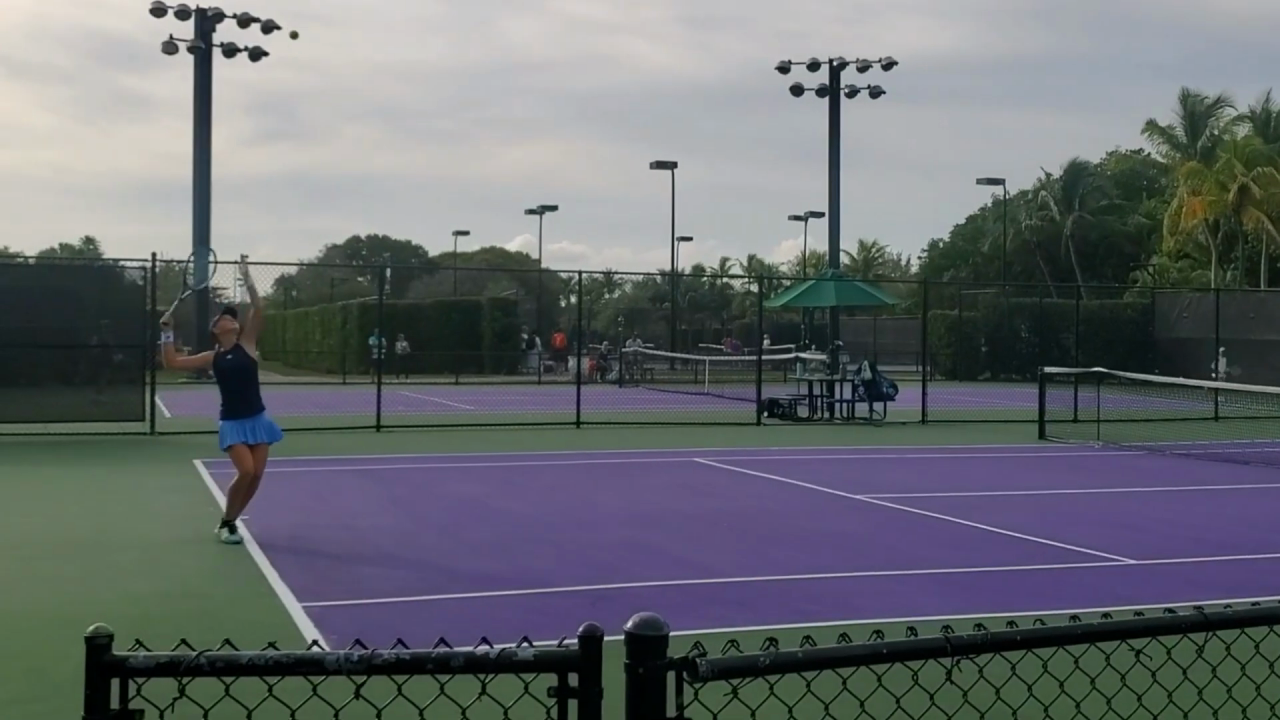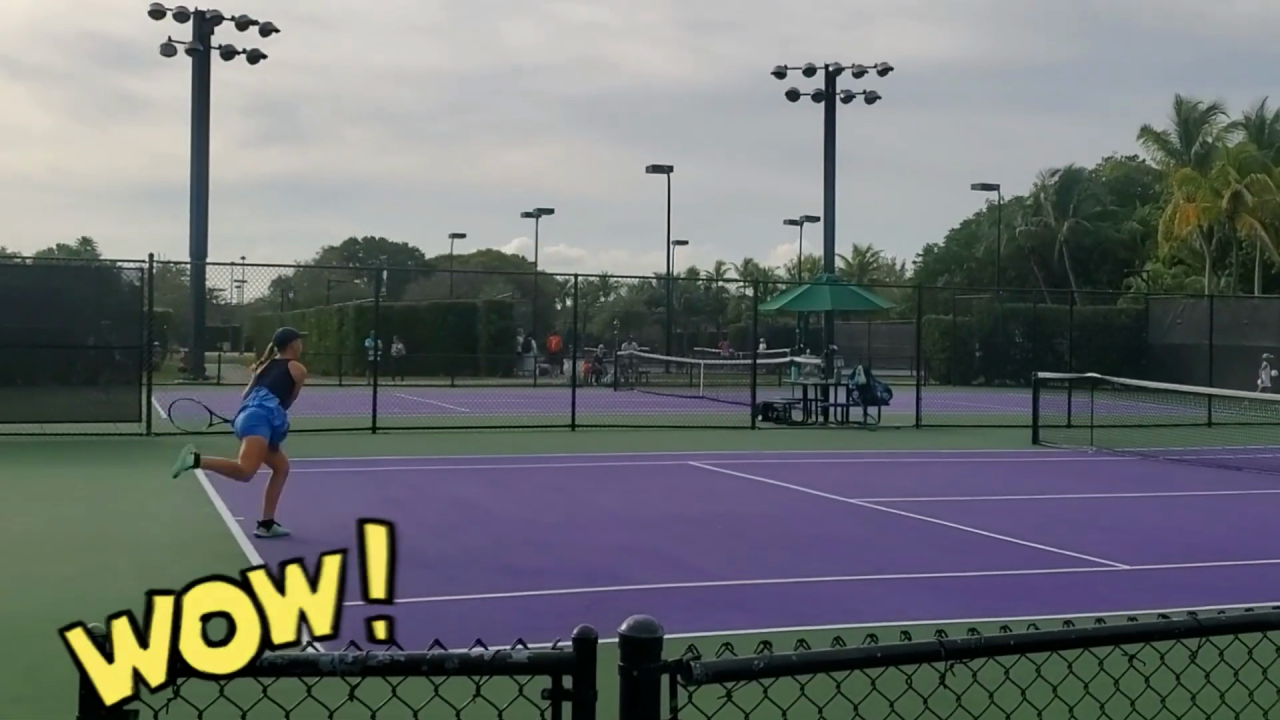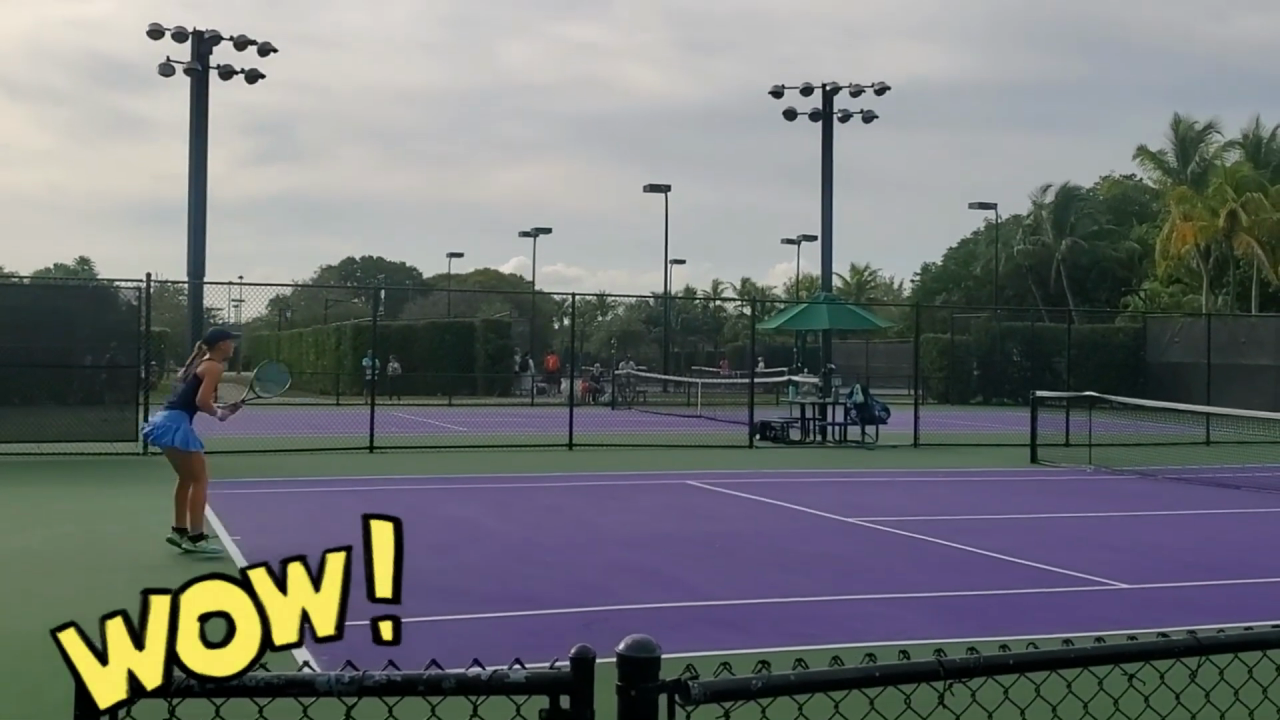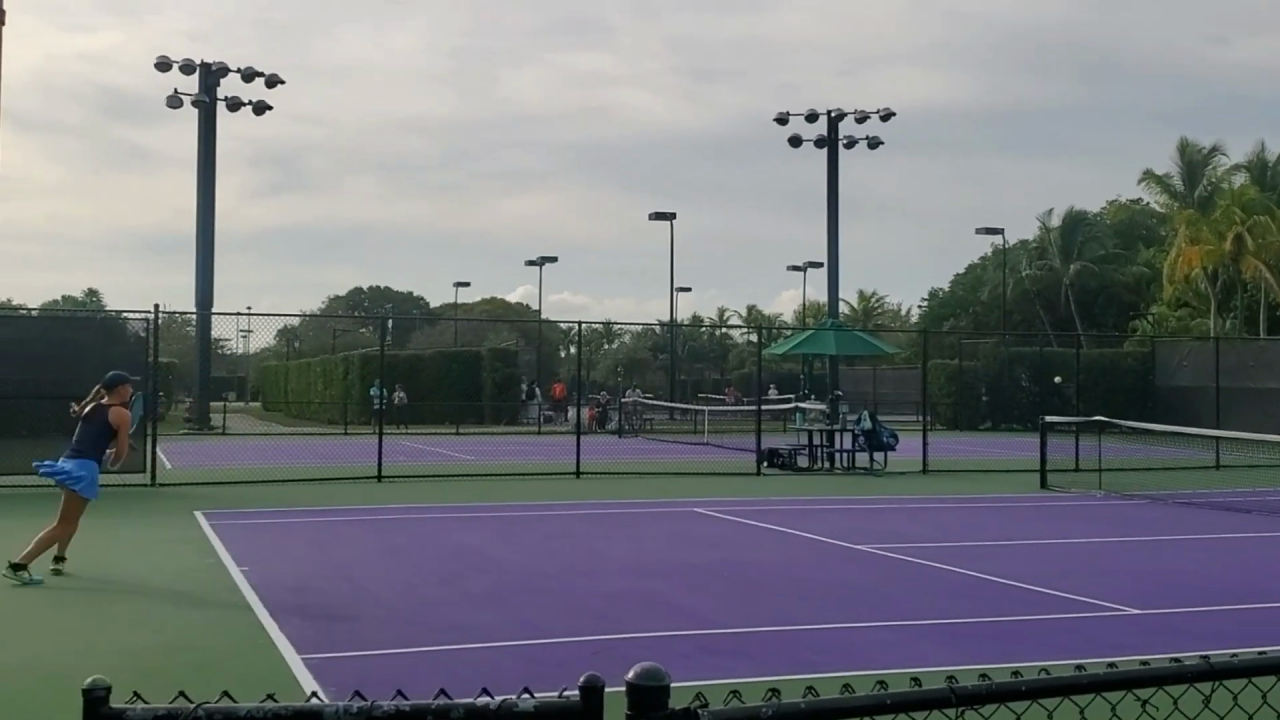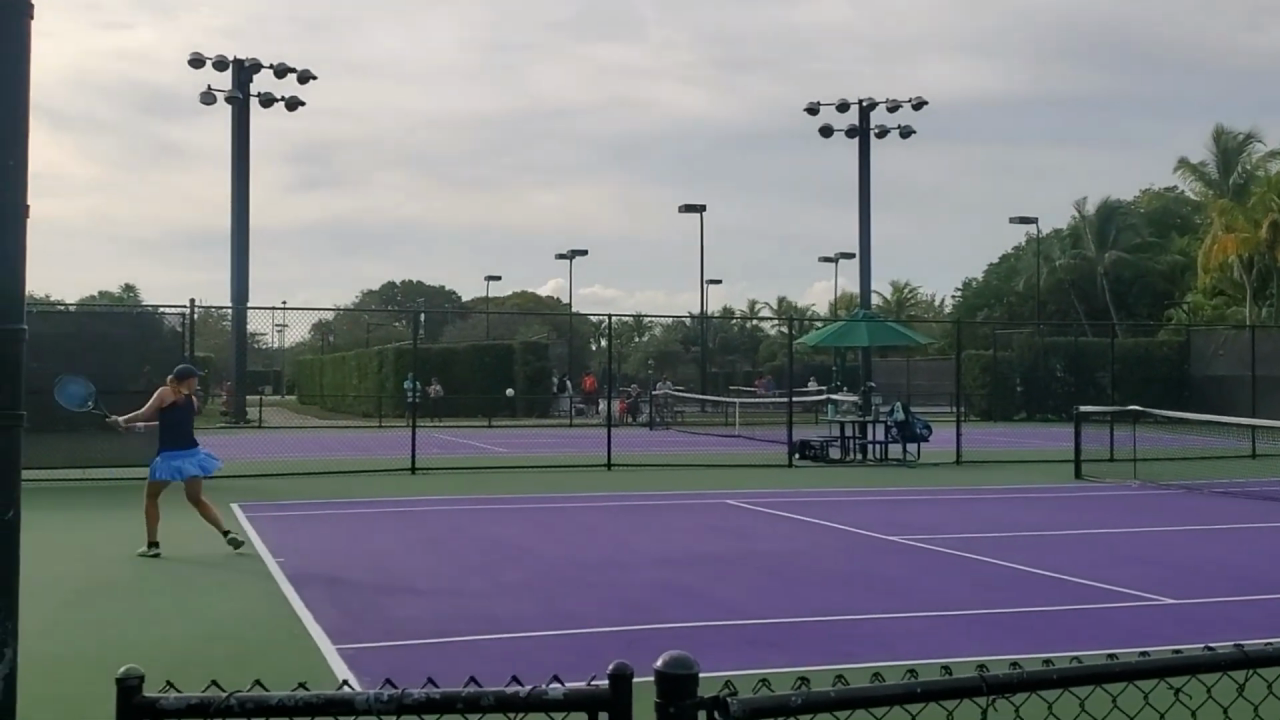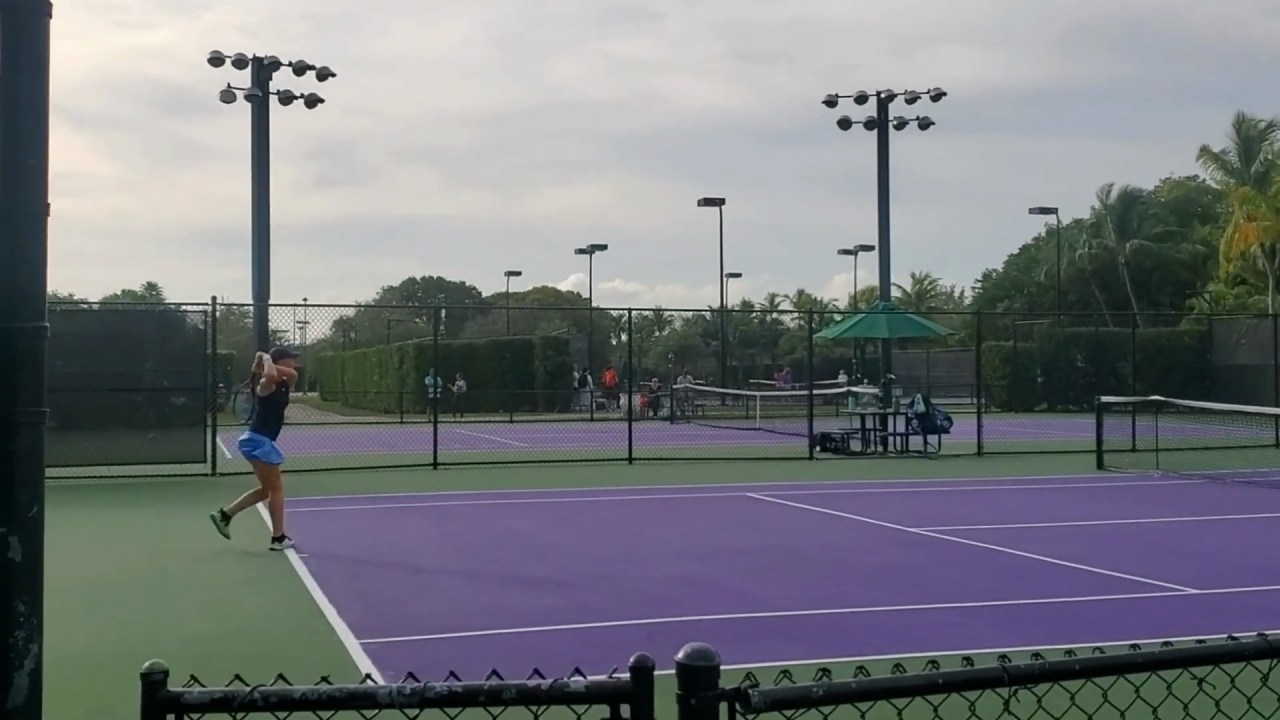
dt=0.7s
person 1, frame 1
left shoulder: (247, 344)
right shoulder: (212, 358)
left elbow: (257, 311)
right elbow: (172, 363)
left wrist: (247, 278)
right wrist: (166, 333)
left hip: (257, 420)
right hip: (233, 424)
left knee: (256, 476)
right knee: (246, 472)
left ankle: (230, 522)
right ankle: (226, 522)
person 1, frame 2
left shoulder: (265, 365)
right shoulder: (298, 369)
left elbow: (246, 396)
right elbow: (287, 403)
left hip: (249, 417)
right hip: (260, 419)
left knee: (282, 467)
right knee: (244, 471)
left ankle: (266, 524)
right ankle: (196, 458)
person 1, frame 3
left shoulder: (199, 365)
right shoulder: (214, 367)
right elbow: (202, 401)
left wrist: (223, 409)
right wrist: (218, 413)
left hip: (165, 421)
right hip: (175, 425)
left knee: (187, 479)
right knee: (199, 481)
left ankle: (180, 531)
right ankle: (196, 538)
person 1, frame 4
left shoulder: (90, 408)
right shoulder: (122, 415)
right elbow: (121, 452)
right wrist: (114, 463)
left hip: (66, 464)
right hip: (84, 470)
left knee: (68, 513)
right knee: (64, 527)
left ankle: (59, 559)
right ankle: (18, 565)
person 1, frame 5
left shoulder: (164, 393)
right shoulder: (193, 401)
left elbow: (143, 414)
left wrist: (122, 420)
right wrist: (137, 426)
left hip: (169, 459)
right hip: (192, 456)
left knee: (151, 498)
right knee: (197, 499)
left ankle: (152, 545)
right ankle: (228, 534)
person 1, frame 6
left shoulder: (284, 382)
right shoulder: (267, 384)
left elbow: (294, 374)
right elbow: (271, 374)
left wrist: (268, 361)
right wrist: (267, 359)
left hip: (263, 442)
right hip: (259, 441)
left knee: (267, 489)
right knee: (276, 488)
left ankle: (224, 514)
right ankle: (278, 538)
